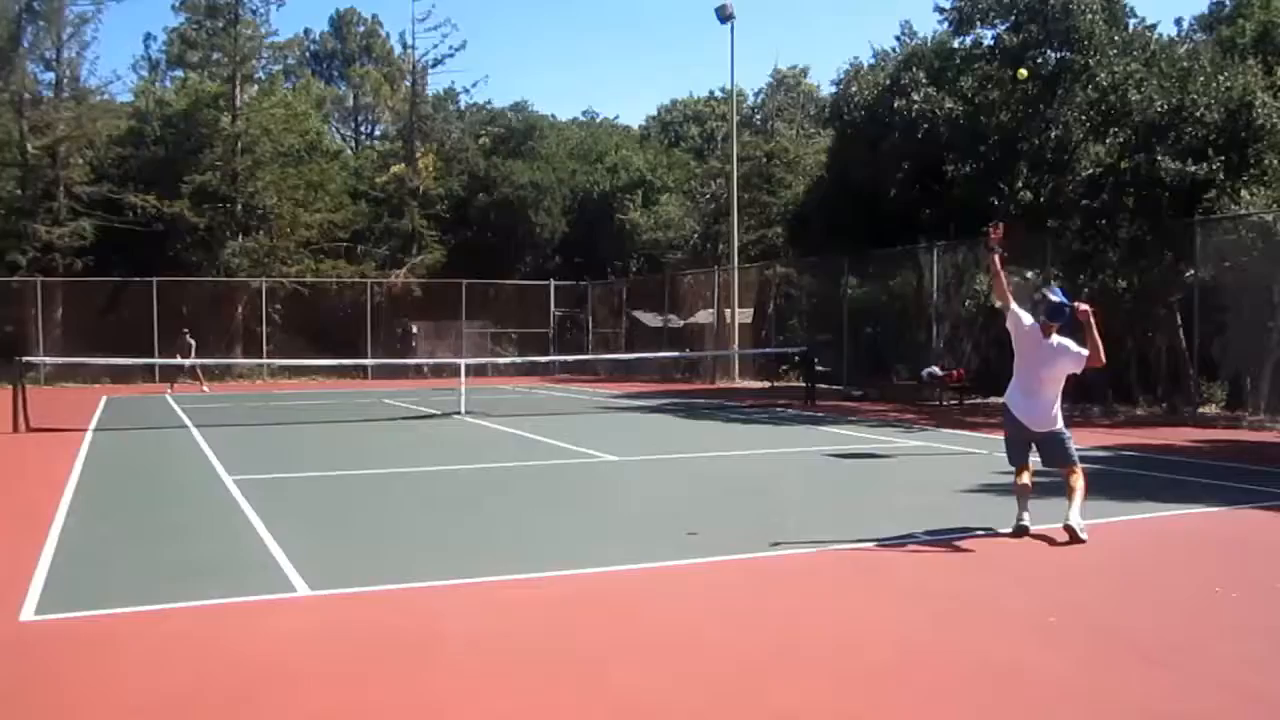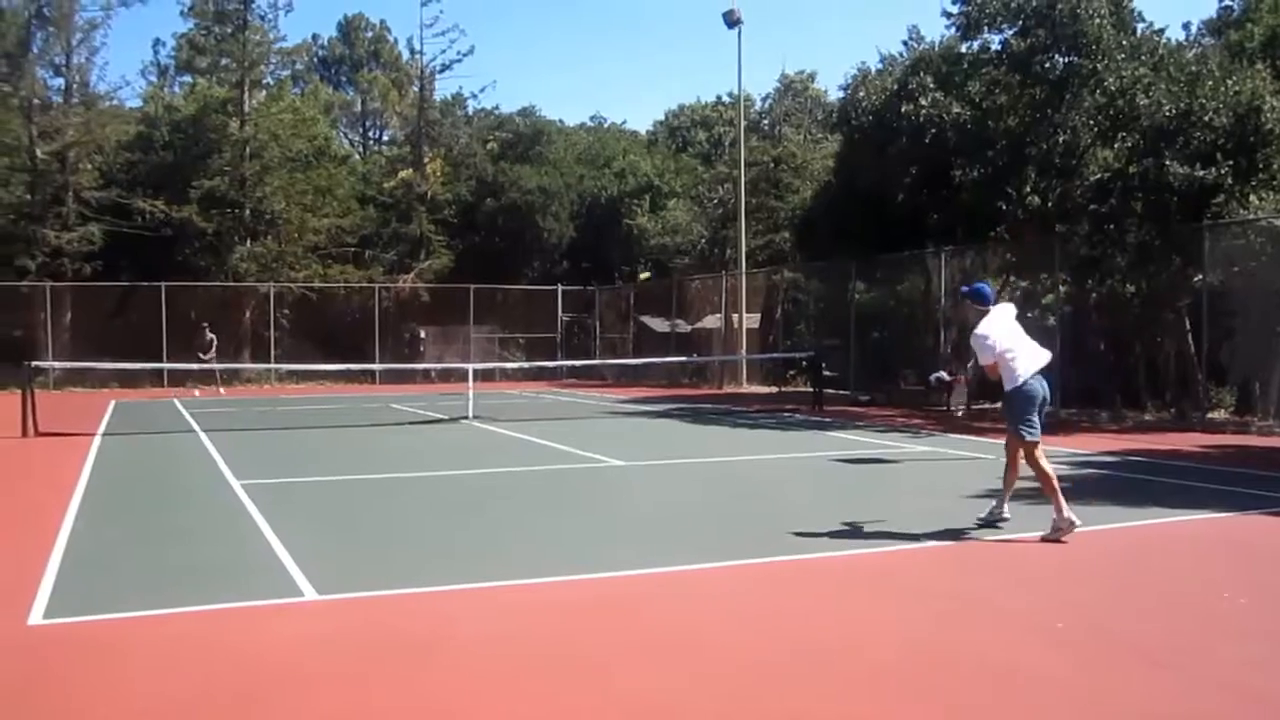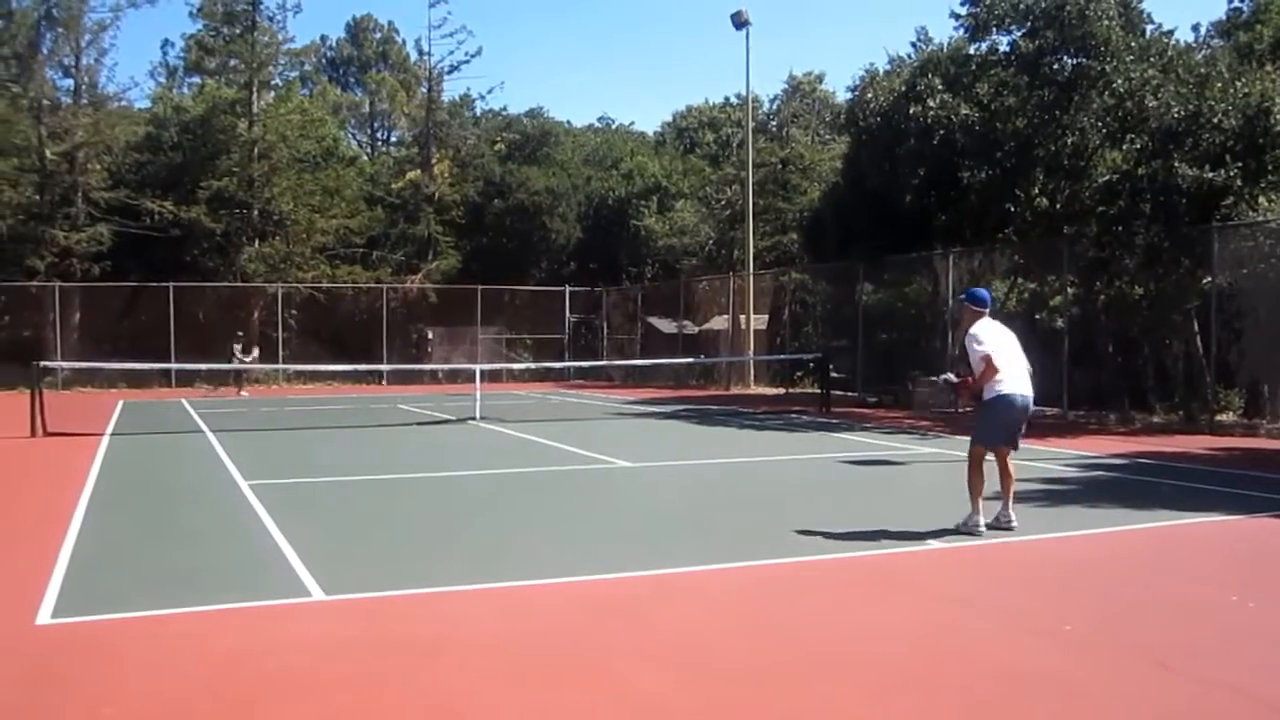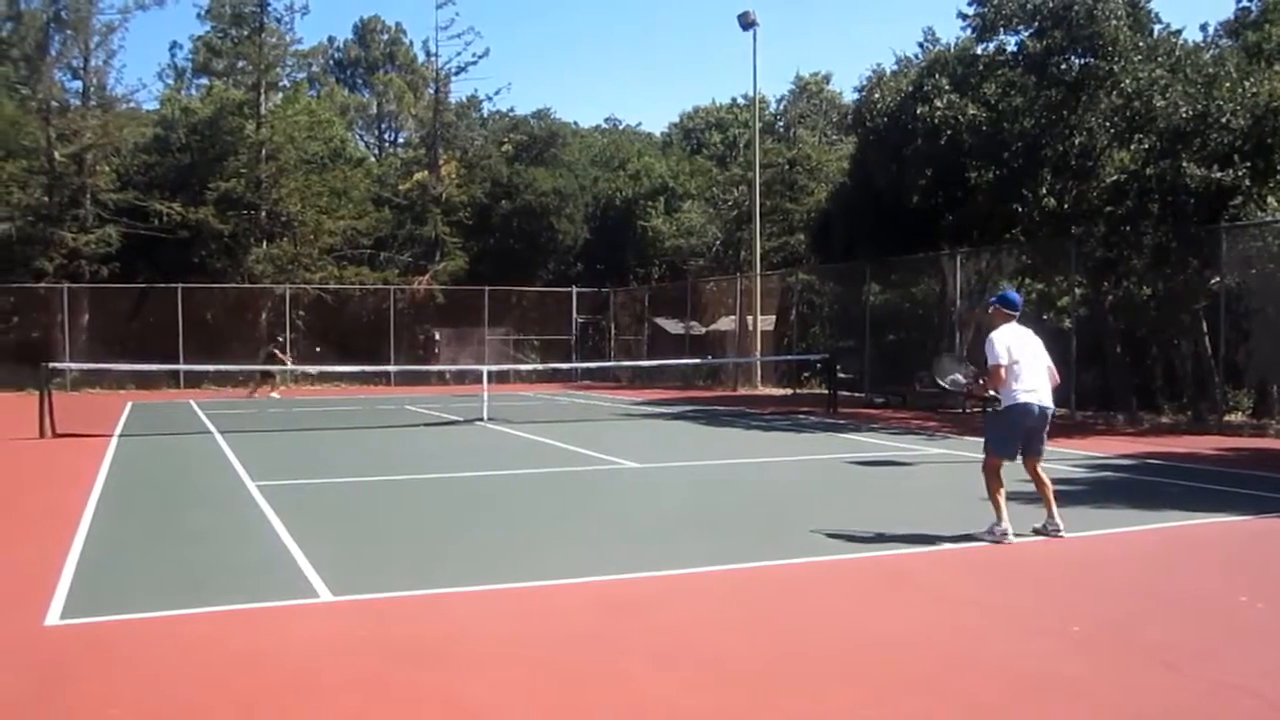
dt=0.5s
person 1, frame 1
left shoulder: (1024, 329)
right shoulder: (1063, 349)
left elbow: (1003, 293)
right elbow: (1097, 361)
left wrist: (994, 252)
right wrist: (1090, 323)
left hip: (1015, 416)
right hip: (1046, 425)
left knee: (1022, 471)
right knee: (1073, 474)
left ankle: (1022, 516)
right ankle: (1073, 518)
person 1, frame 2
left shoulder: (980, 335)
right shoulder: (1001, 313)
left elbow: (992, 373)
left hip: (1022, 390)
right hip: (1038, 384)
left knee: (1034, 455)
right knee: (1011, 447)
left ankle: (1063, 515)
right ankle: (1001, 507)
person 1, frame 3
left shoulder: (976, 332)
right shoulder: (1004, 330)
left elbow: (992, 367)
right elbow: (1027, 369)
left wrist: (973, 385)
left hip: (1000, 399)
right hip: (1025, 398)
left knee: (976, 457)
right knee: (1003, 455)
left ankle: (976, 517)
right ankle: (1006, 512)
person 1, frame 4
left shoulder: (997, 337)
right shoulder: (1034, 337)
left elbow: (999, 377)
right elbow: (1055, 379)
left wrist: (984, 386)
left hip: (1016, 407)
right hip: (1044, 406)
left knee: (991, 467)
right knee: (1033, 466)
left ankle: (1001, 524)
right ankle: (1053, 521)
